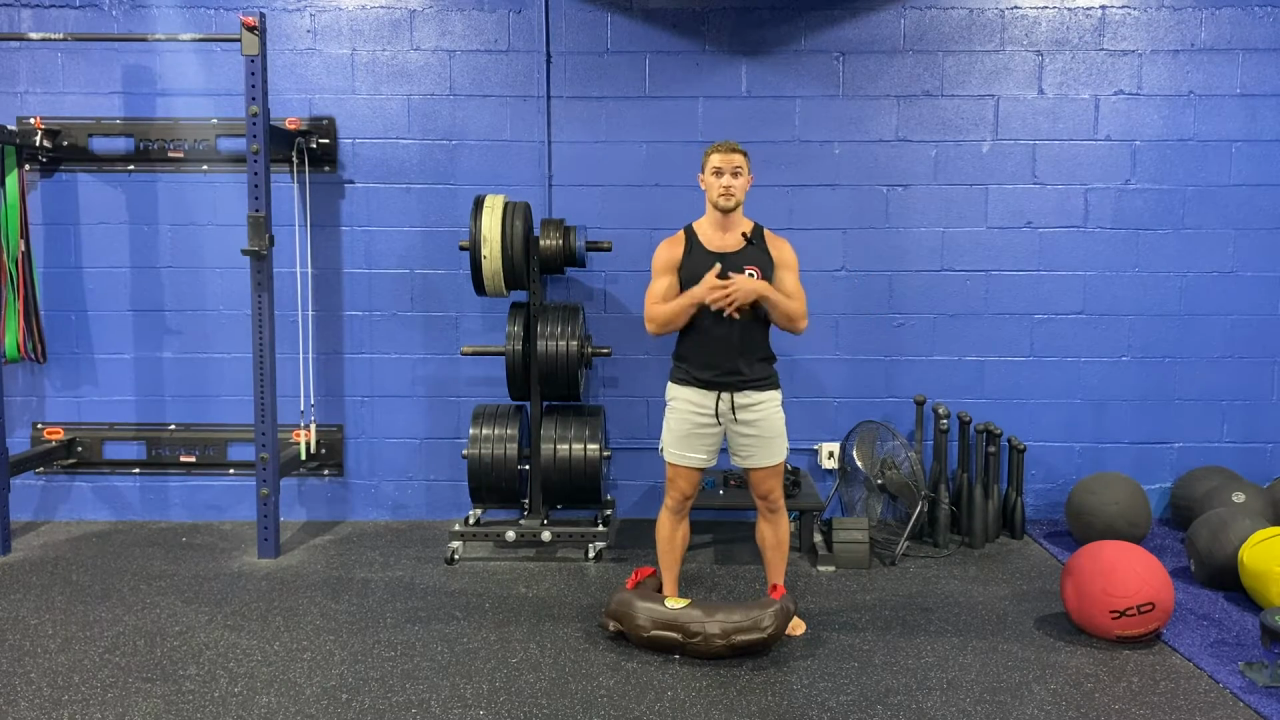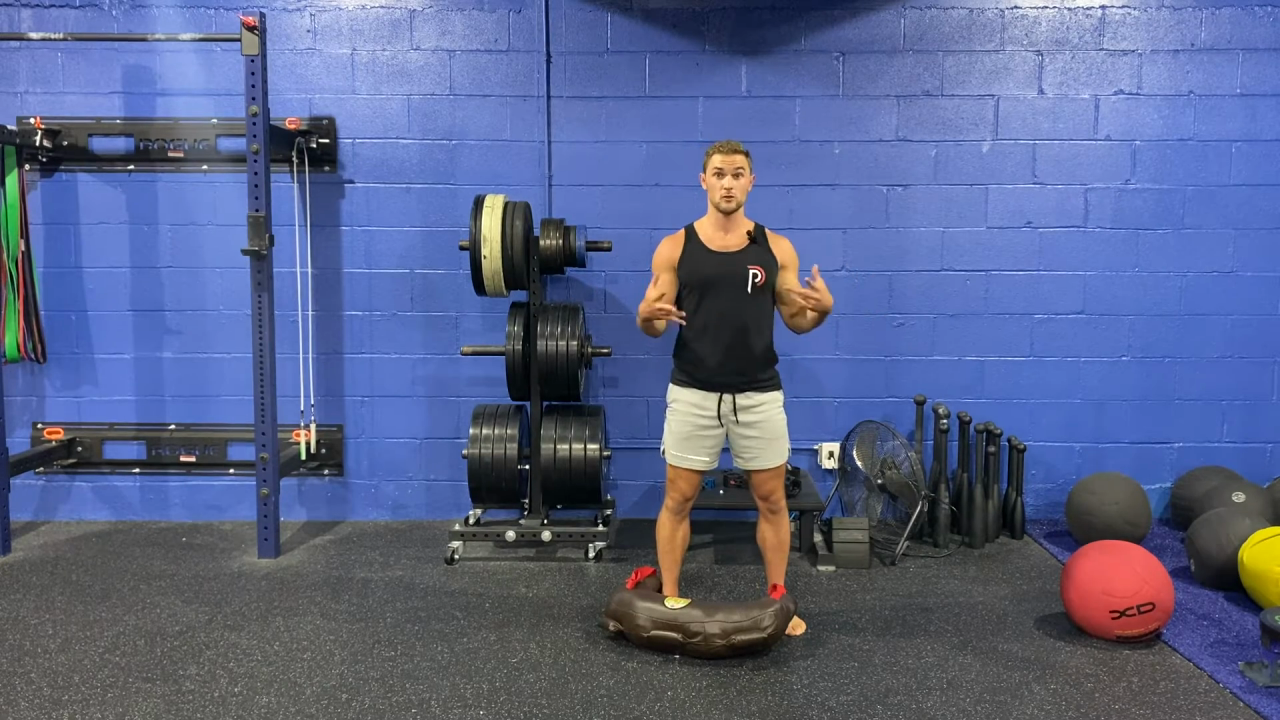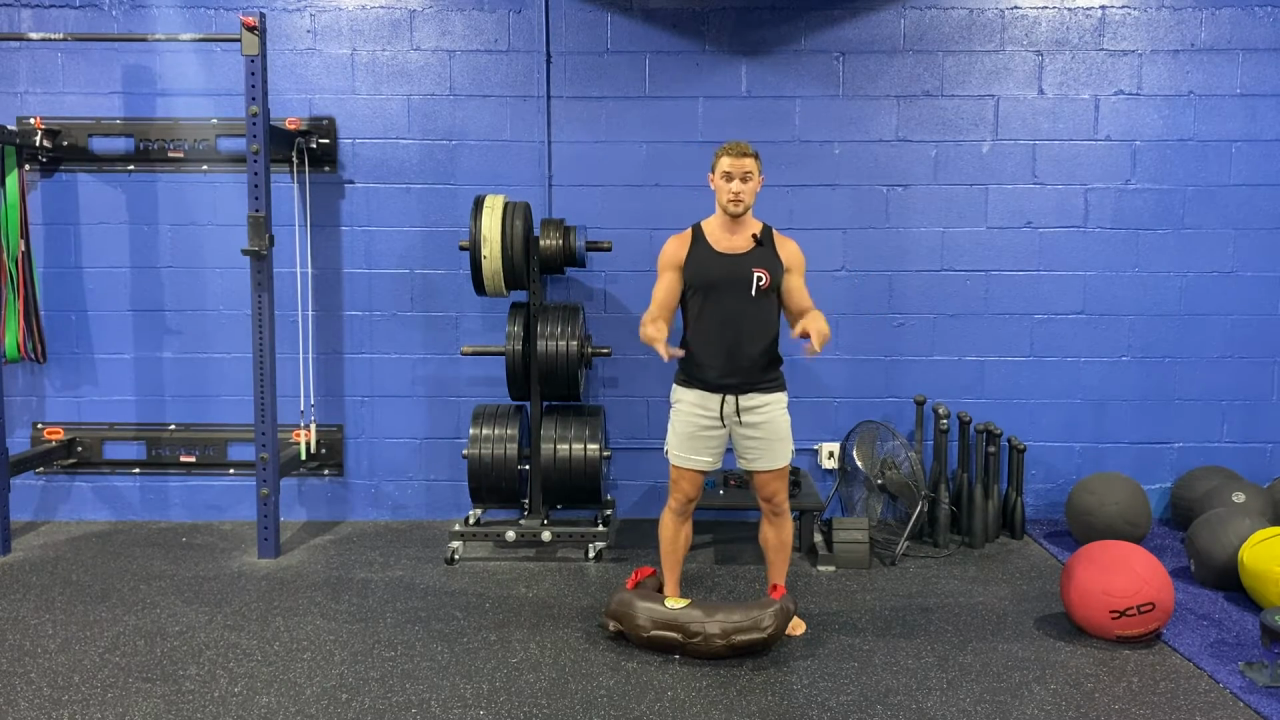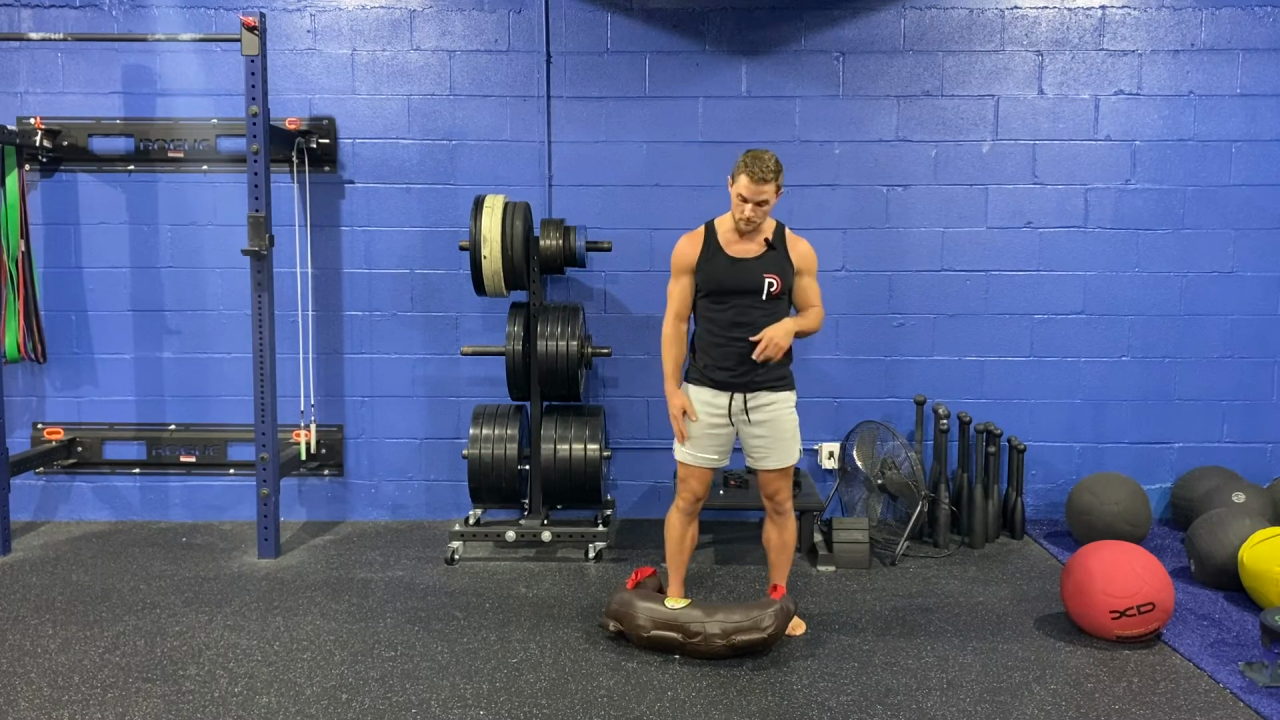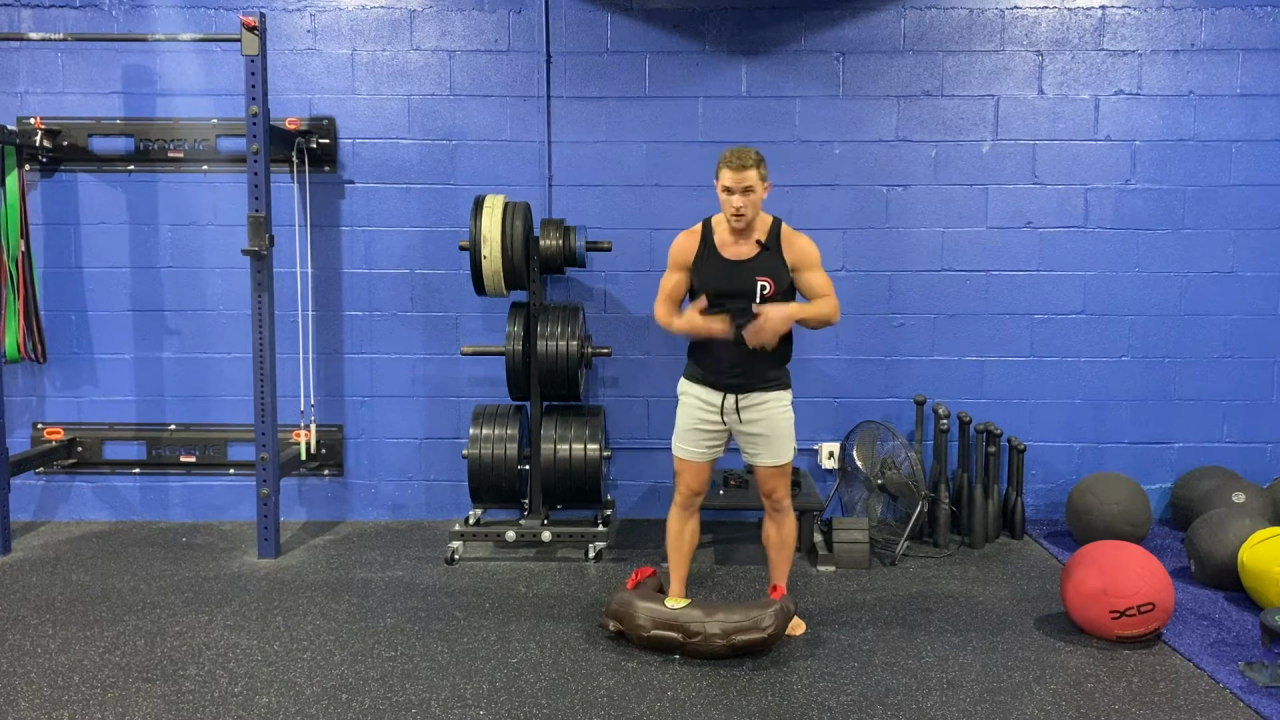
dt=0.4s
person 1, frame 1
left shoulder: (775, 247)
right shoulder: (675, 248)
left elbow: (797, 322)
right elbow: (655, 324)
left wrist: (764, 293)
right wrist: (697, 296)
left hip: (757, 392)
right hip: (691, 391)
left knee: (770, 499)
right knee: (677, 498)
right ankle: (669, 599)
person 1, frame 2
left shoulder: (777, 248)
right shoulder: (674, 247)
left elbow: (795, 320)
right elbow: (655, 323)
left wrist: (820, 309)
right wrist: (647, 314)
left hip: (759, 394)
right hip: (693, 393)
left knee: (772, 500)
right knee: (678, 499)
right ankle: (669, 600)
person 1, frame 3
left shoulder: (783, 248)
right shoulder: (680, 246)
left elbow: (801, 313)
right elbow: (659, 314)
left wrist: (814, 325)
right wrist: (651, 333)
left hip: (763, 395)
right hip: (696, 394)
left knee: (775, 503)
right knee: (681, 500)
right ankle: (670, 599)
person 1, frame 4
left shoulder: (796, 249)
right shoulder: (693, 245)
left elbow: (815, 312)
right elbow: (675, 322)
left wrist: (789, 325)
right wrist: (672, 389)
left hip: (771, 395)
right hip: (705, 392)
left knee: (778, 501)
right knee: (688, 499)
left ankle: (778, 600)
right ankle: (674, 598)
person 1, frame 5
left shoulder: (794, 245)
right shoulder: (689, 243)
left elbow: (830, 308)
right elbow: (662, 305)
left wrist: (791, 312)
right wrist: (682, 322)
left hip: (766, 393)
right hip: (701, 389)
left knee: (776, 500)
right knee: (686, 496)
left ankle: (778, 599)
right ankle: (675, 598)
